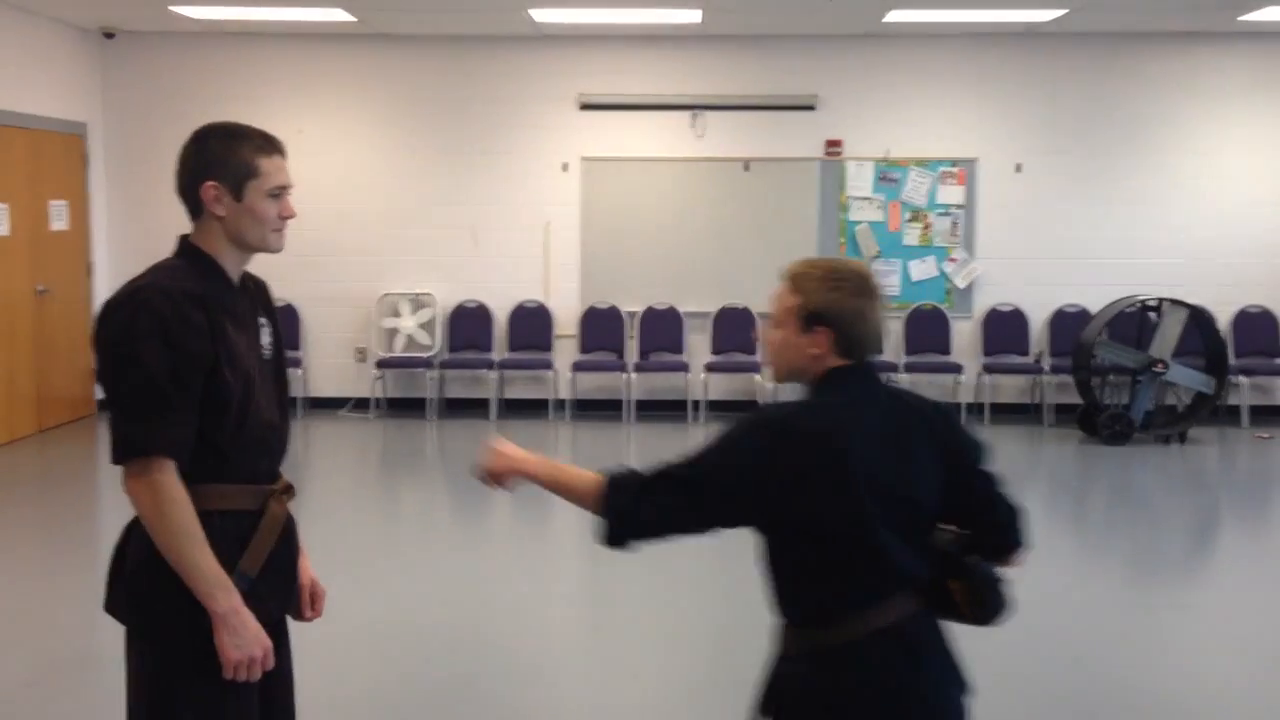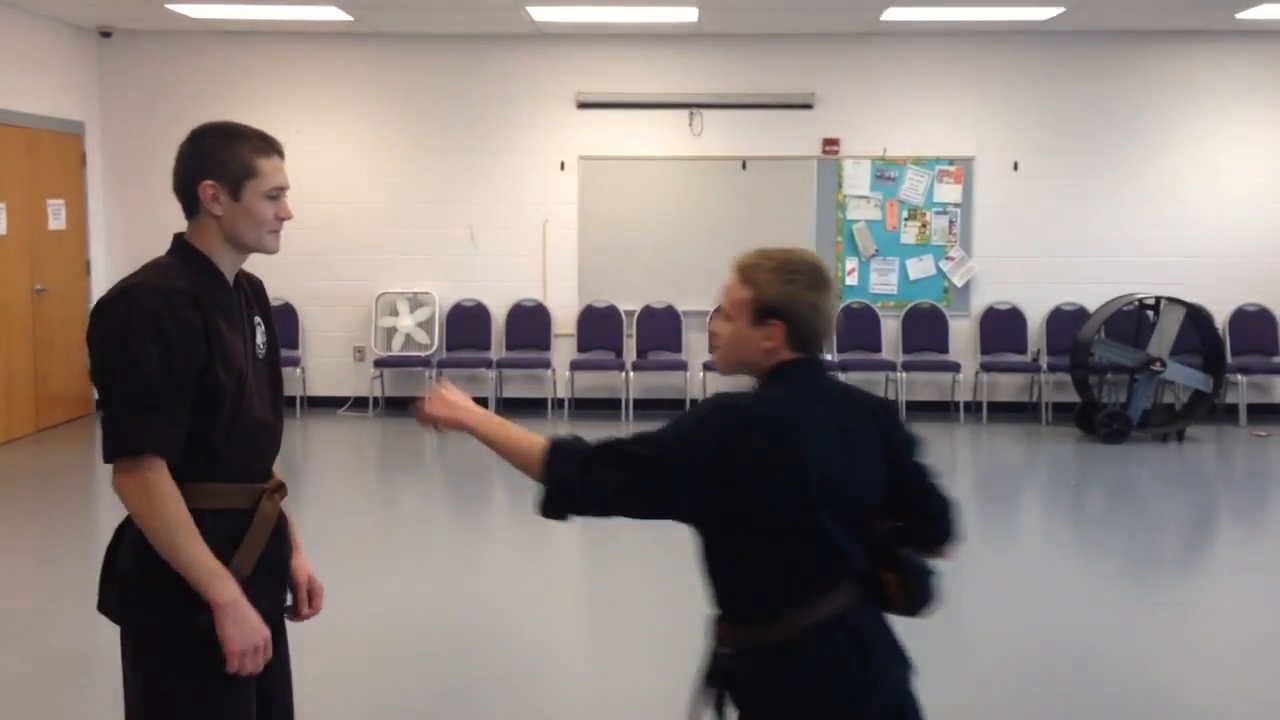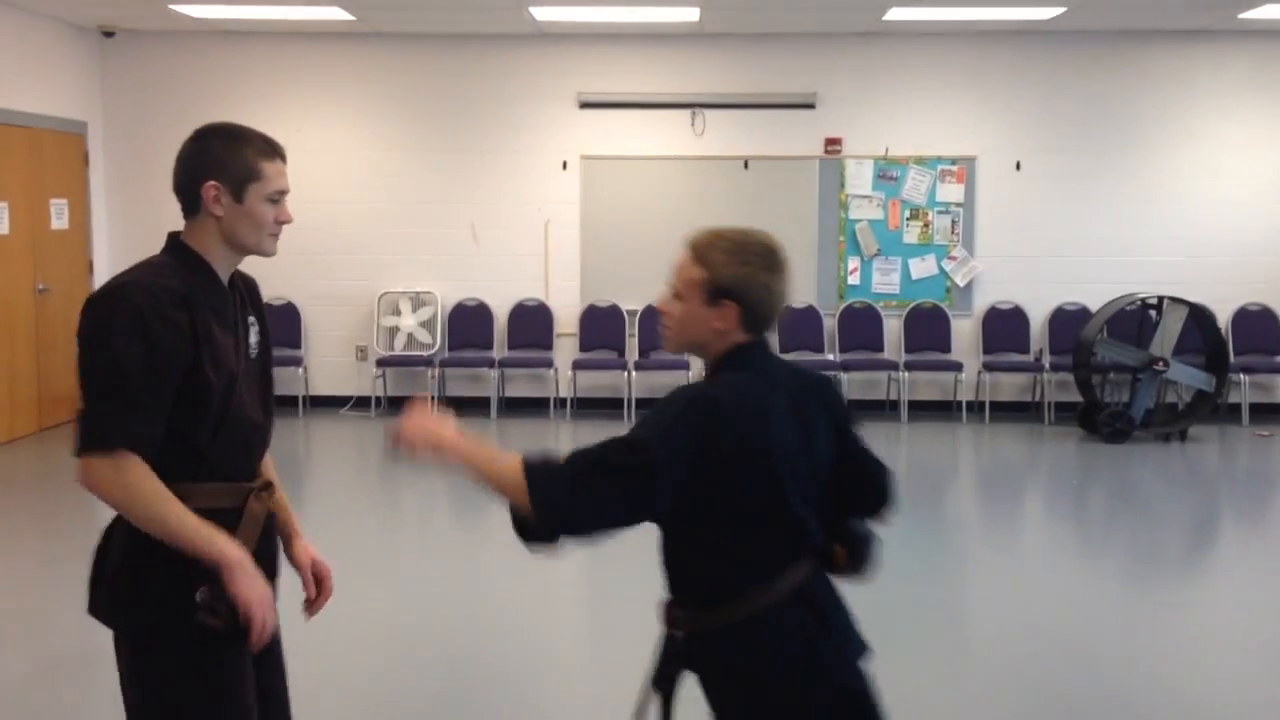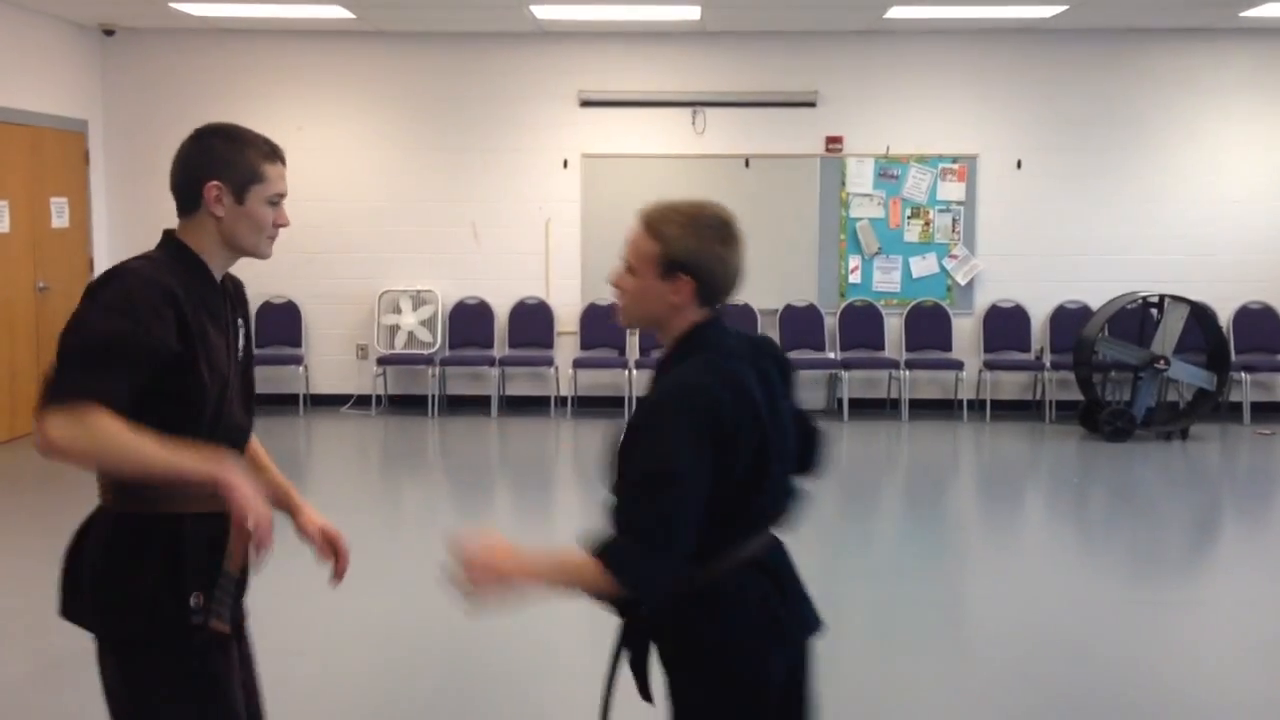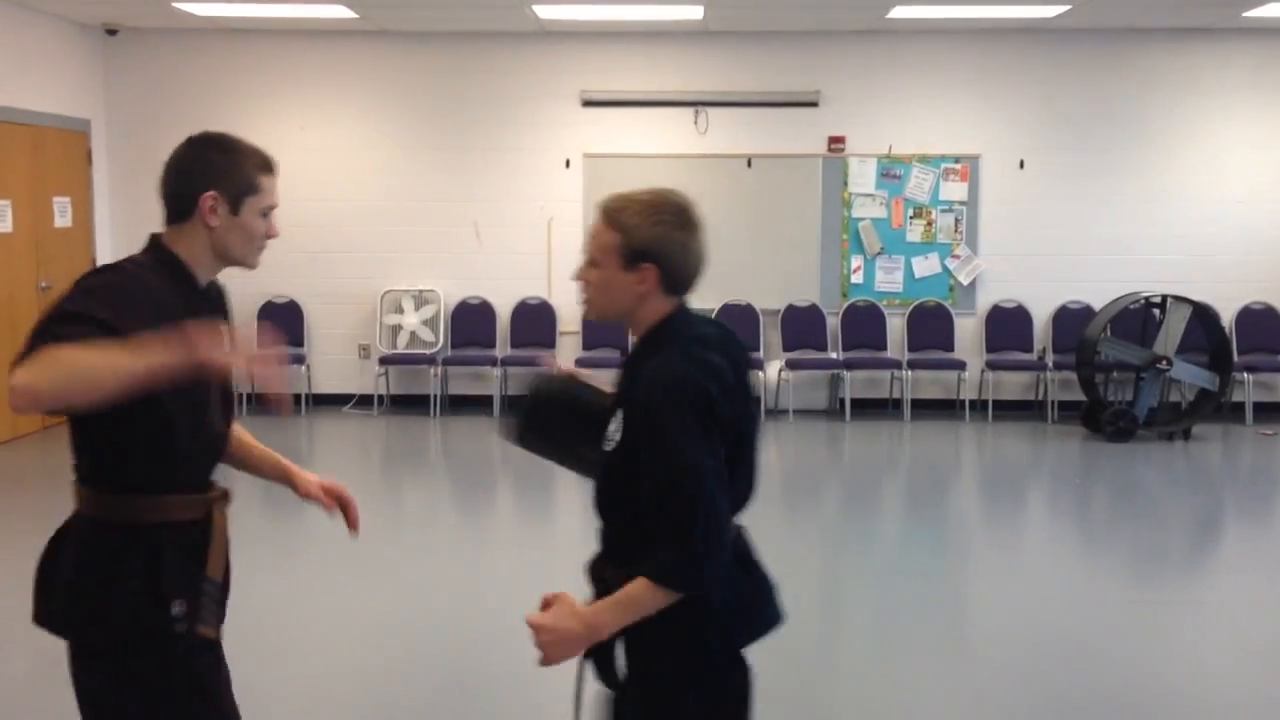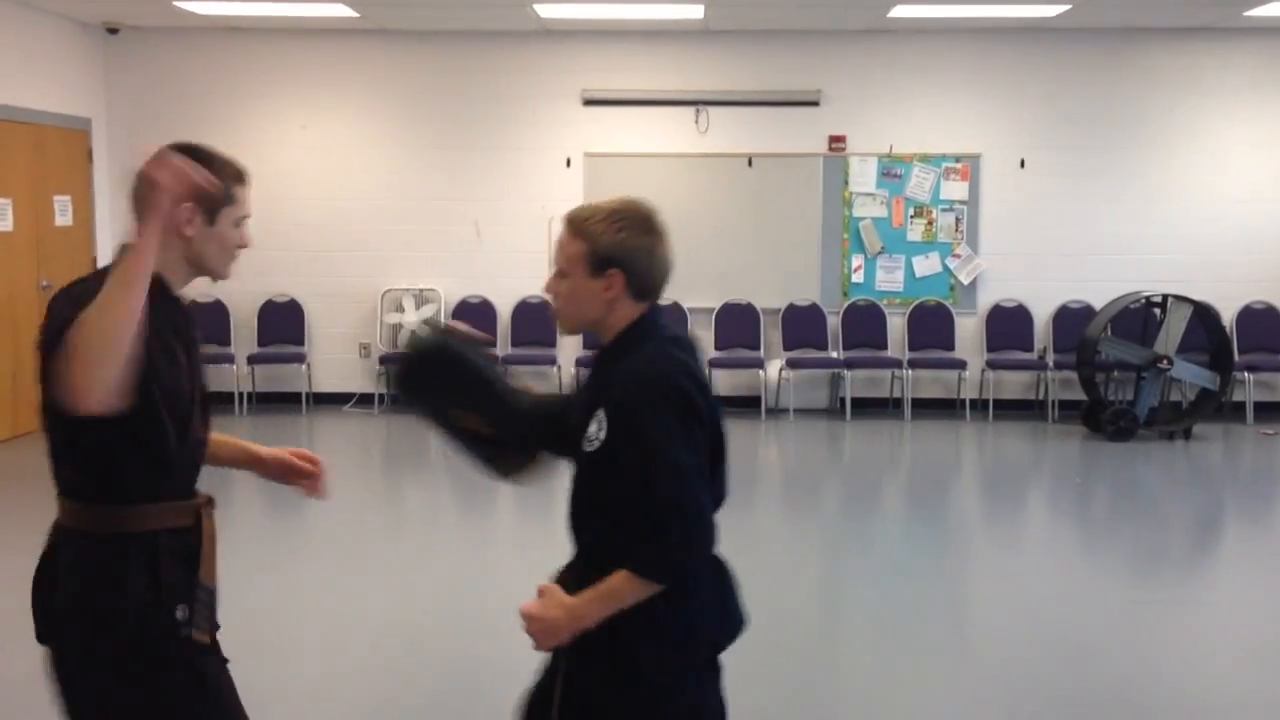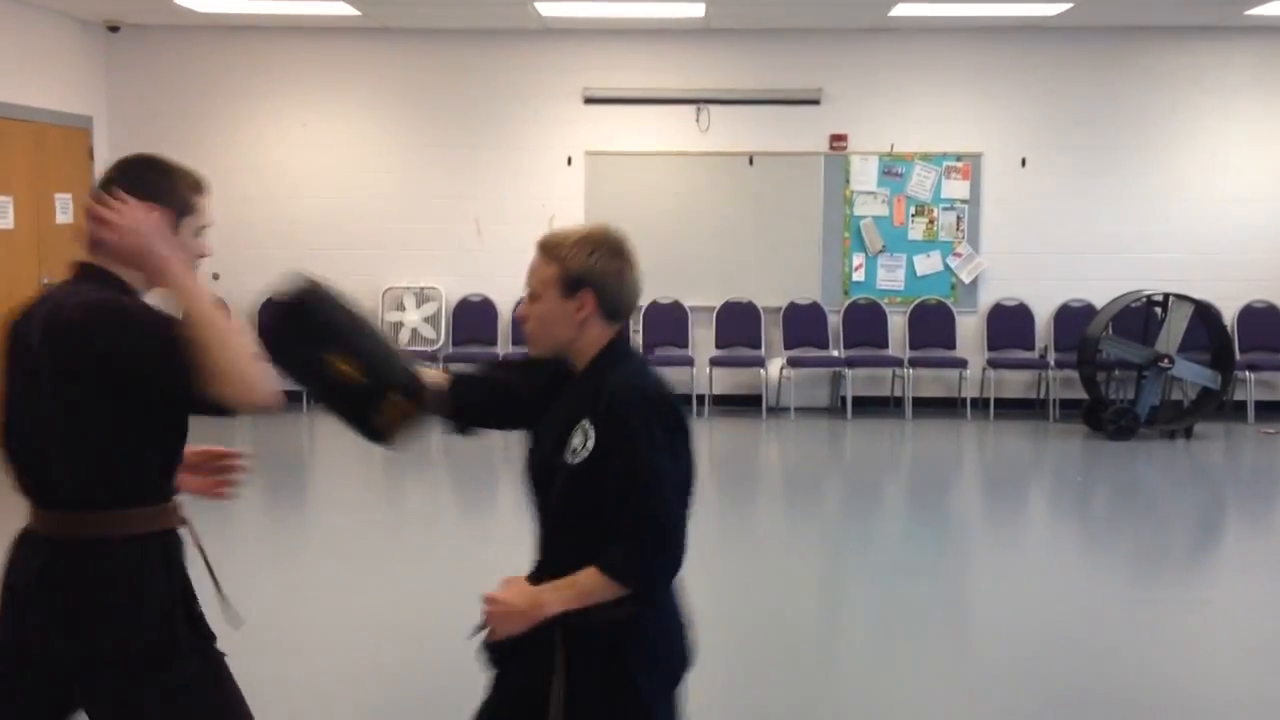
dt=0.1s
person 1, frame 1
left shoulder: (252, 296)
right shoulder: (155, 309)
right elbow: (150, 475)
left wrist: (291, 554)
right wrist: (226, 607)
left hip: (249, 558)
right hip: (190, 579)
person 1, frame 2
left shoulder: (247, 295)
right shoulder: (149, 306)
right elbow: (138, 474)
left wrist: (287, 551)
right wrist: (225, 598)
left hip: (242, 558)
right hip: (184, 576)
person 1, frame 3
left shoulder: (240, 294)
right shoulder: (139, 304)
right elbow: (106, 466)
left wrist: (292, 537)
right wrist: (229, 558)
left hip: (231, 559)
right hip: (174, 572)
person 1, frame 4
left shoulder: (224, 292)
right shoulder: (137, 293)
right elbow: (62, 429)
left wrist: (297, 507)
right wrist: (218, 475)
left hip: (190, 555)
right hip: (152, 565)
person 1, frame 5
left shoulder: (199, 297)
right shoulder: (122, 293)
right elbow: (32, 385)
left wrist: (293, 475)
right wrist: (186, 350)
left hip: (167, 561)
right hip: (131, 572)
person 1, frame 6
left shoulder: (157, 307)
right shoulder: (104, 303)
right elbow: (88, 395)
left wrist: (261, 458)
right wrist: (147, 244)
right hip: (127, 584)
person 1, frame 7
left shoulder: (48, 316)
right shoulder: (115, 323)
right elbow: (255, 391)
left wrist: (171, 467)
right wrist: (172, 271)
left hip: (47, 573)
right hip: (121, 578)
person 2, frame 1
left shoulder: (781, 437)
right shoulder: (929, 422)
left elbow: (647, 501)
right elbow: (1003, 541)
left wrist: (527, 466)
right hip: (917, 663)
person 2, frame 2
left shoulder: (735, 427)
right shoulder: (868, 415)
left elbow: (588, 473)
right elbow: (934, 532)
left wrist: (472, 419)
left hip: (791, 673)
right hip: (856, 650)
person 2, frame 3
left shoulder: (698, 417)
right shoulder: (809, 391)
left elbow: (572, 497)
right elbow: (869, 496)
left wrist: (451, 444)
left hip: (754, 653)
right hip: (810, 627)
person 2, frame 4
left shoulder: (683, 398)
right shoulder: (755, 357)
left elbow: (644, 555)
right elbow: (799, 452)
left wrist: (520, 567)
left hip: (720, 622)
right hip: (756, 597)
person 2, frame 5
left shoulder: (670, 389)
right shoulder: (703, 344)
left elbow: (694, 551)
left wrist: (591, 623)
right wrist: (604, 409)
left hip: (686, 618)
person 2, frame 6
left shoulder: (652, 387)
right shoulder: (629, 360)
left elbow: (677, 542)
right elbow: (575, 432)
left wrist: (577, 612)
left hip: (661, 624)
right hip: (626, 615)
person 2, frame 7
left shoulder: (643, 408)
right shoulder: (562, 378)
left elbow: (650, 559)
right elbow: (466, 395)
left wrist: (540, 603)
left hip: (619, 644)
right hip: (562, 634)
